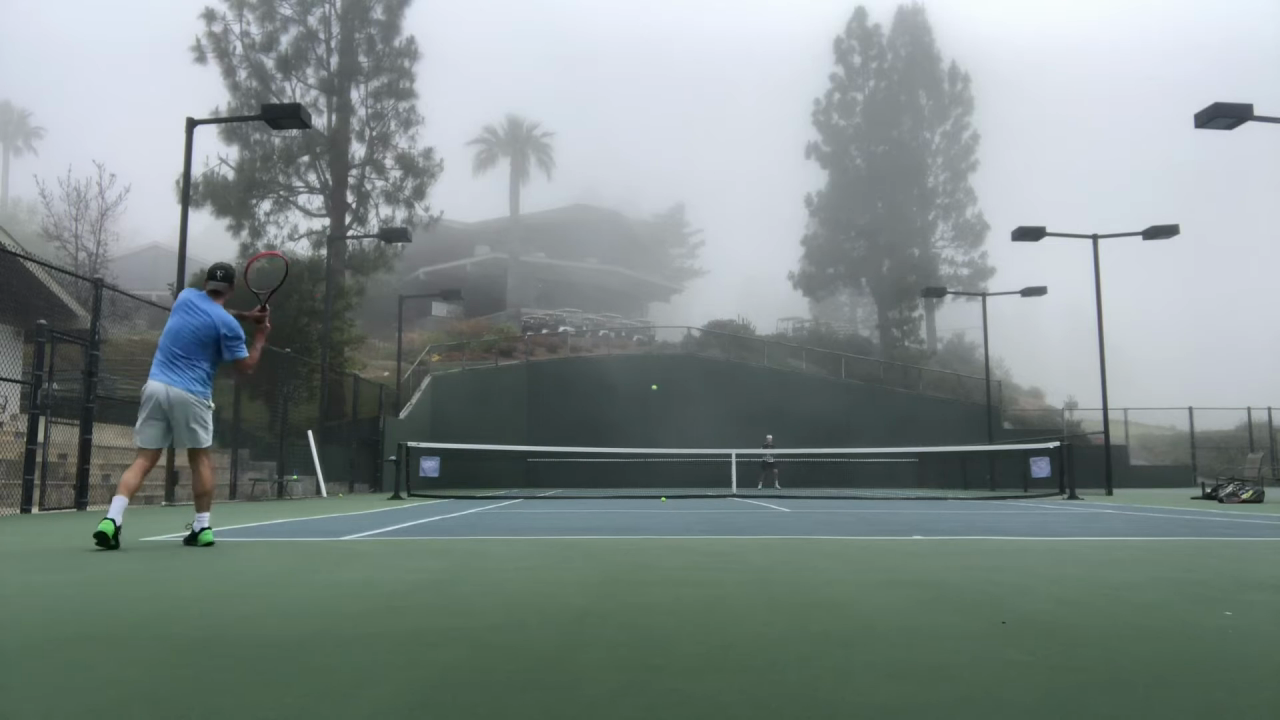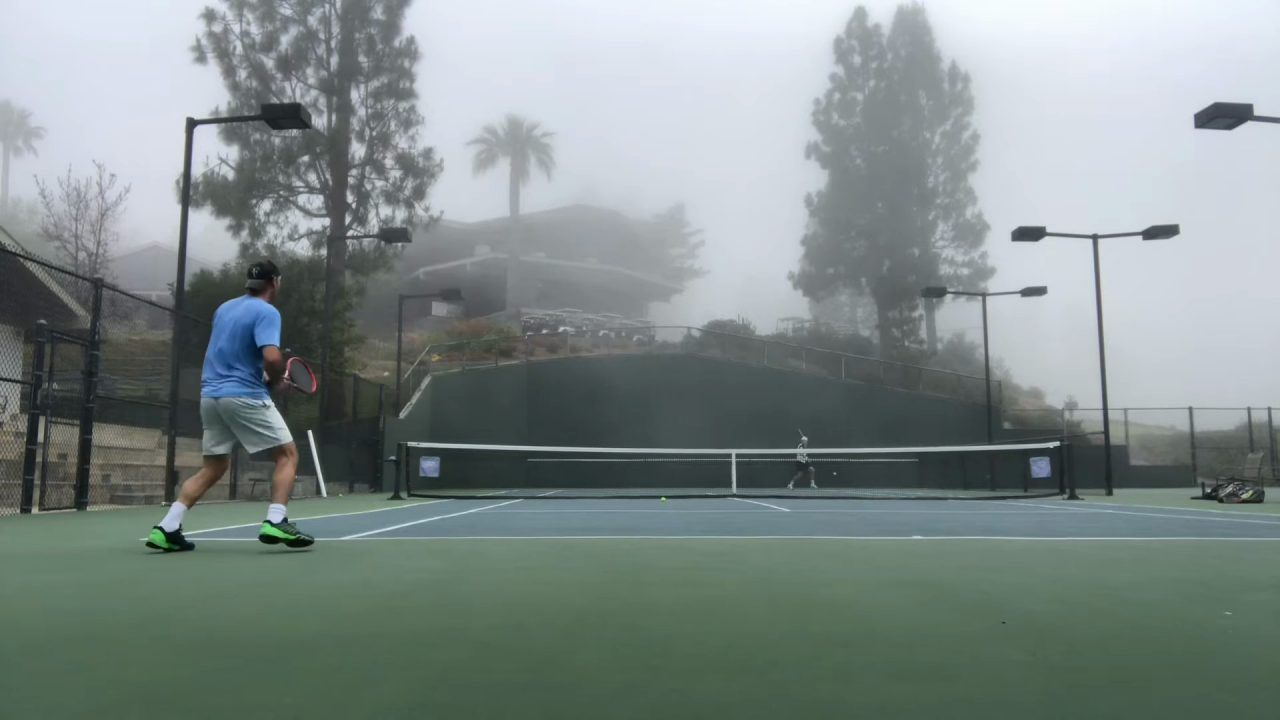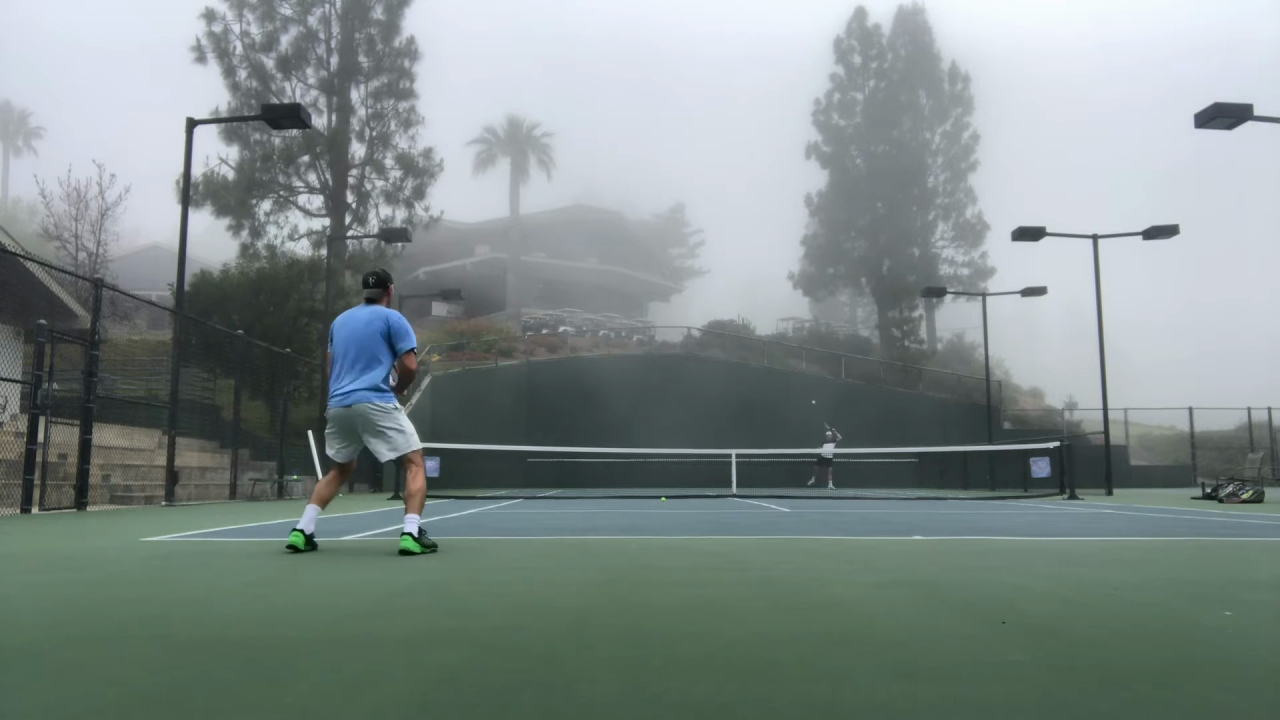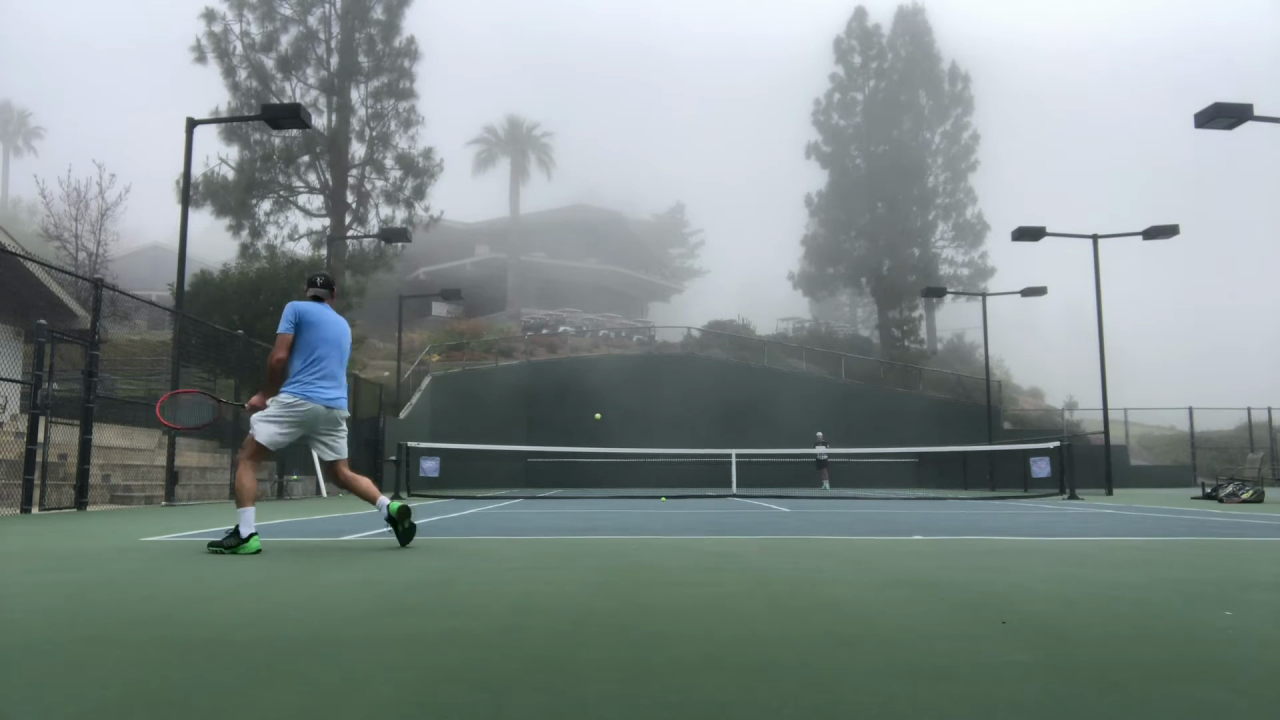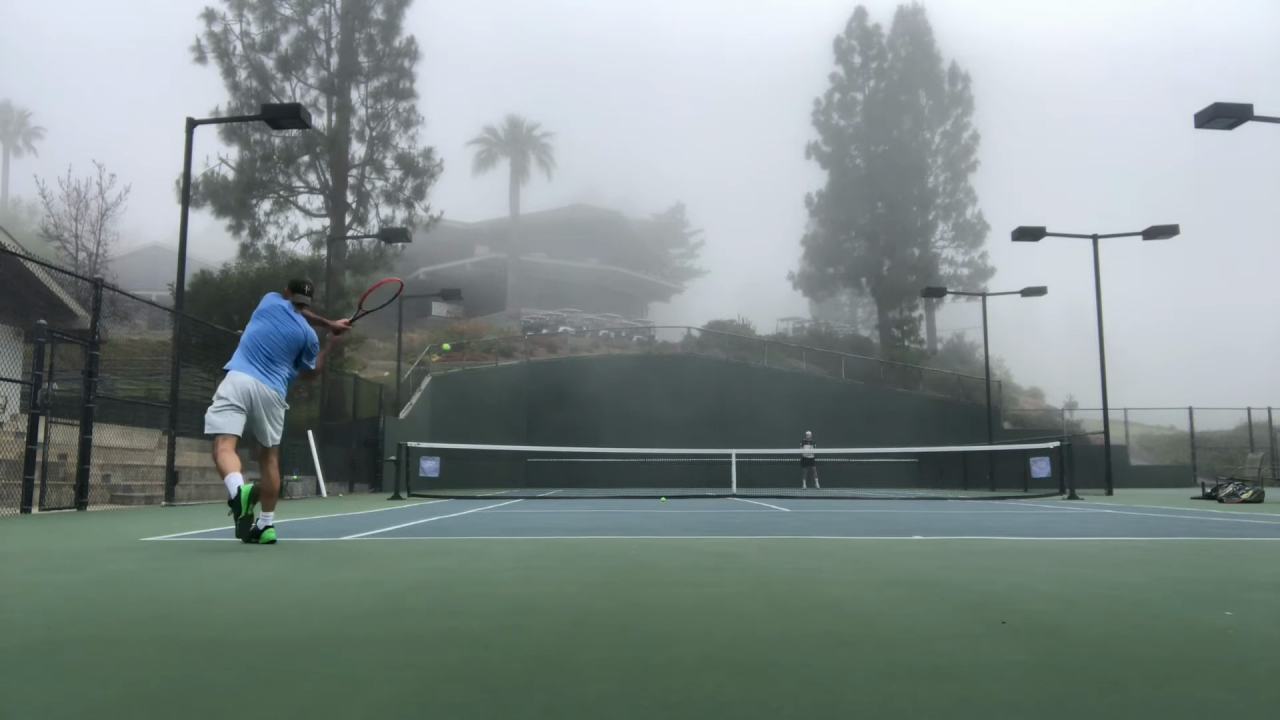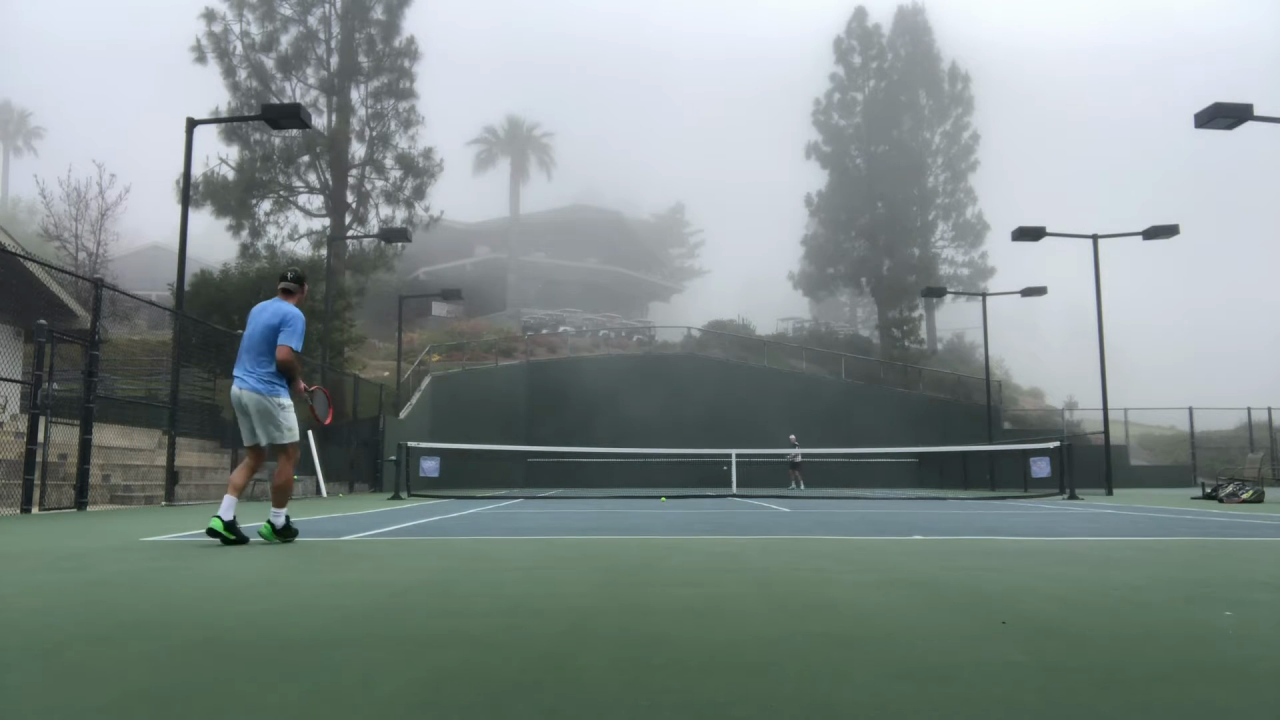
dt=0.7s
person 1, frame 1
left shoulder: (185, 296)
right shoulder: (228, 324)
right elbow: (246, 367)
left wrist: (247, 316)
right wrist: (261, 337)
left hip: (156, 387)
right hip: (191, 395)
left knee: (145, 460)
right knee: (199, 459)
left ankle: (111, 521)
right ankle: (201, 528)
person 1, frame 2
left shoulder: (223, 309)
right shoulder: (267, 313)
right elbow: (272, 359)
right wrist: (275, 382)
left hip: (211, 396)
right hip: (245, 396)
left knee: (211, 468)
right knee: (287, 456)
left ankle: (167, 528)
right ankle: (276, 522)
person 1, frame 3
left shoulder: (339, 321)
right shoulder: (393, 318)
right elbow: (410, 366)
right wrist: (394, 390)
left hip: (338, 406)
right hip: (375, 403)
left knee: (340, 471)
right knee: (415, 465)
left ankle: (304, 529)
right ankle: (412, 533)
person 1, frame 4
left shoulder: (296, 308)
right shoulder: (343, 325)
left elbow: (279, 357)
left wrist: (265, 394)
left hip: (298, 399)
right hip: (334, 407)
left knee: (247, 459)
right knee: (341, 474)
left ankle: (246, 535)
right ankle: (391, 510)
person 1, frame 5
left shoulder: (270, 300)
right shoulder: (309, 335)
right elbow: (309, 375)
left wrist: (328, 323)
right wrist: (328, 343)
left hip: (238, 380)
right hip: (271, 392)
left knee: (224, 448)
right knee: (268, 458)
left ankle: (239, 492)
right ankle: (266, 526)
person 1, frame 6
left shoulder: (257, 309)
right shoulder: (293, 315)
right elbow: (283, 357)
left wrist: (288, 377)
right wrist: (295, 380)
left hip: (240, 389)
right hip: (269, 393)
left knee: (254, 457)
right knee: (288, 455)
left ankle: (224, 519)
right ankle: (277, 523)
